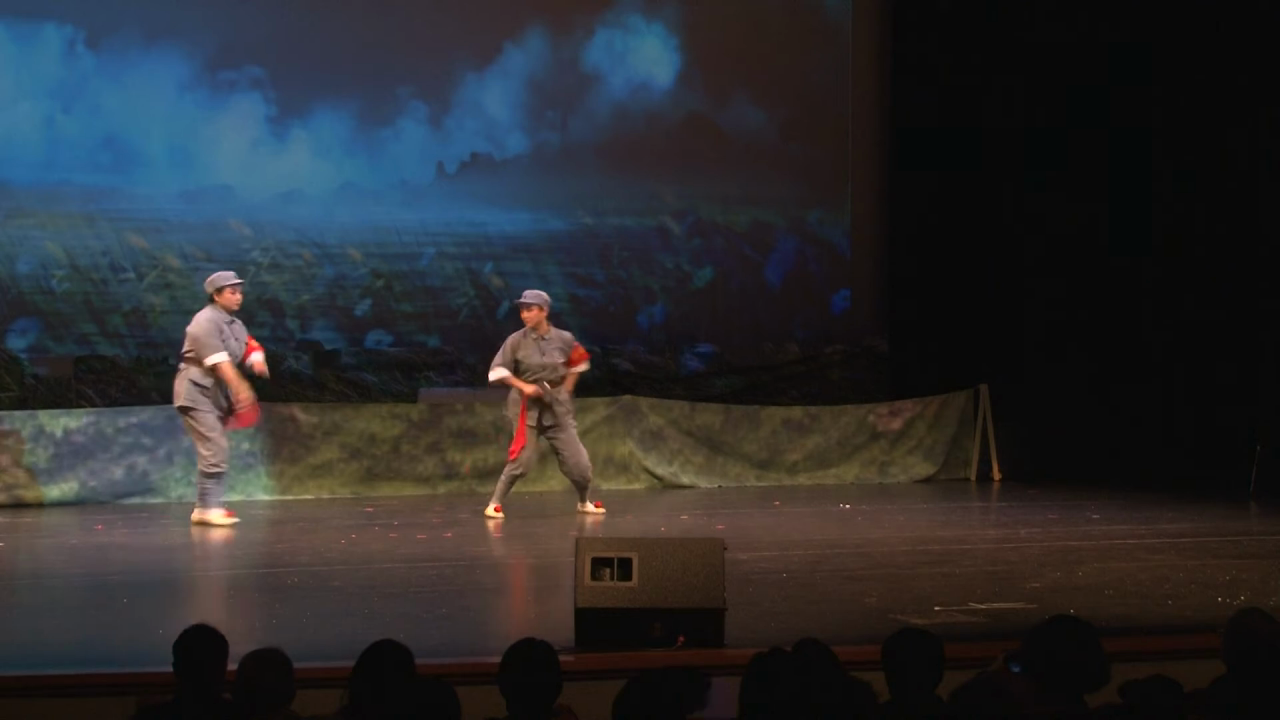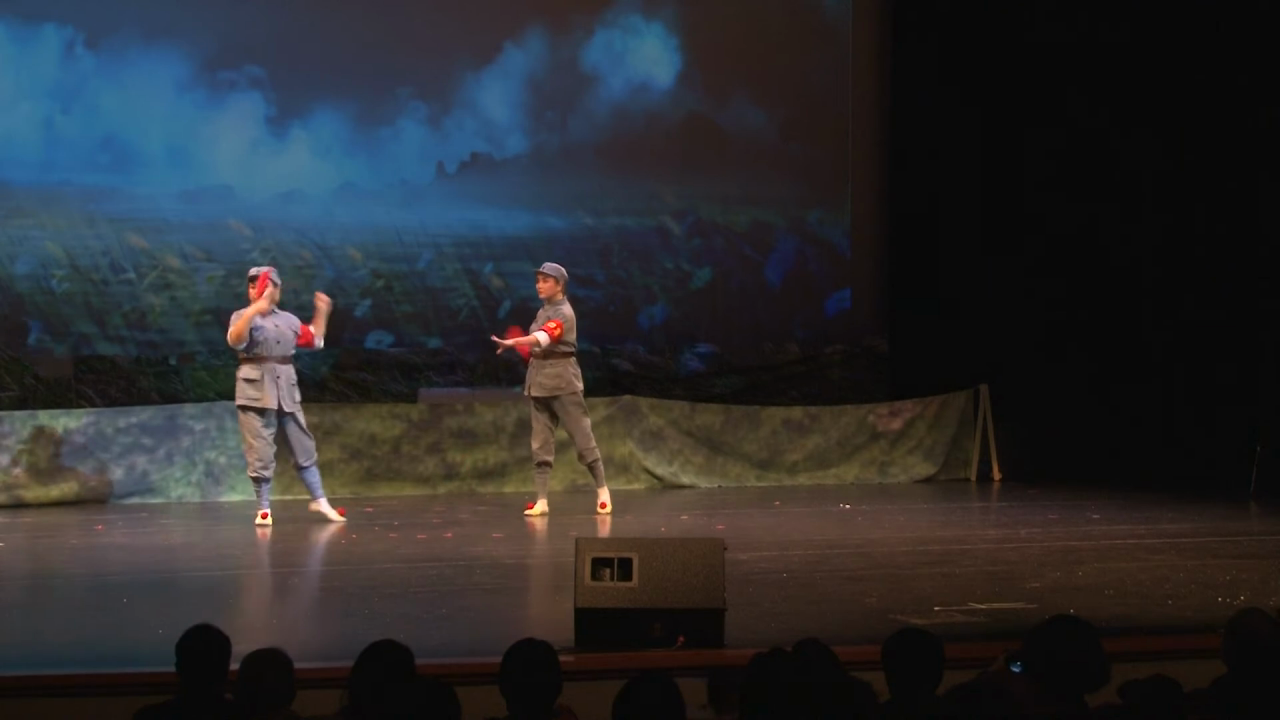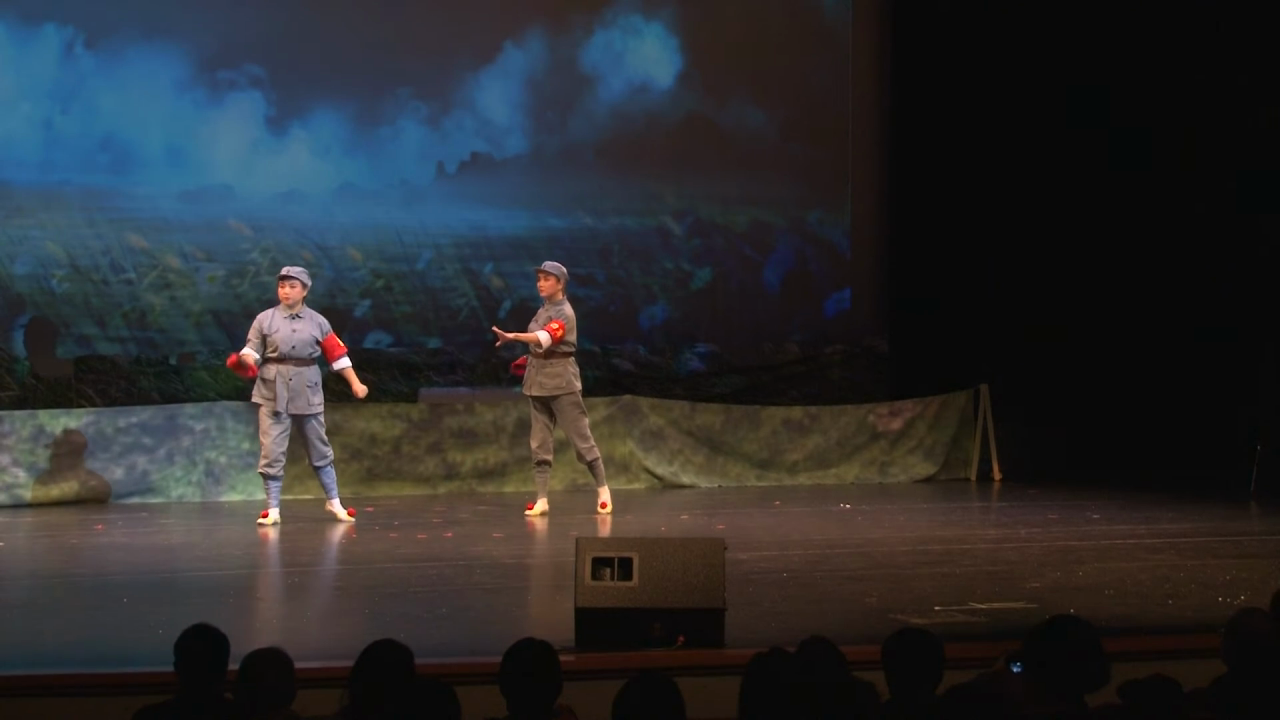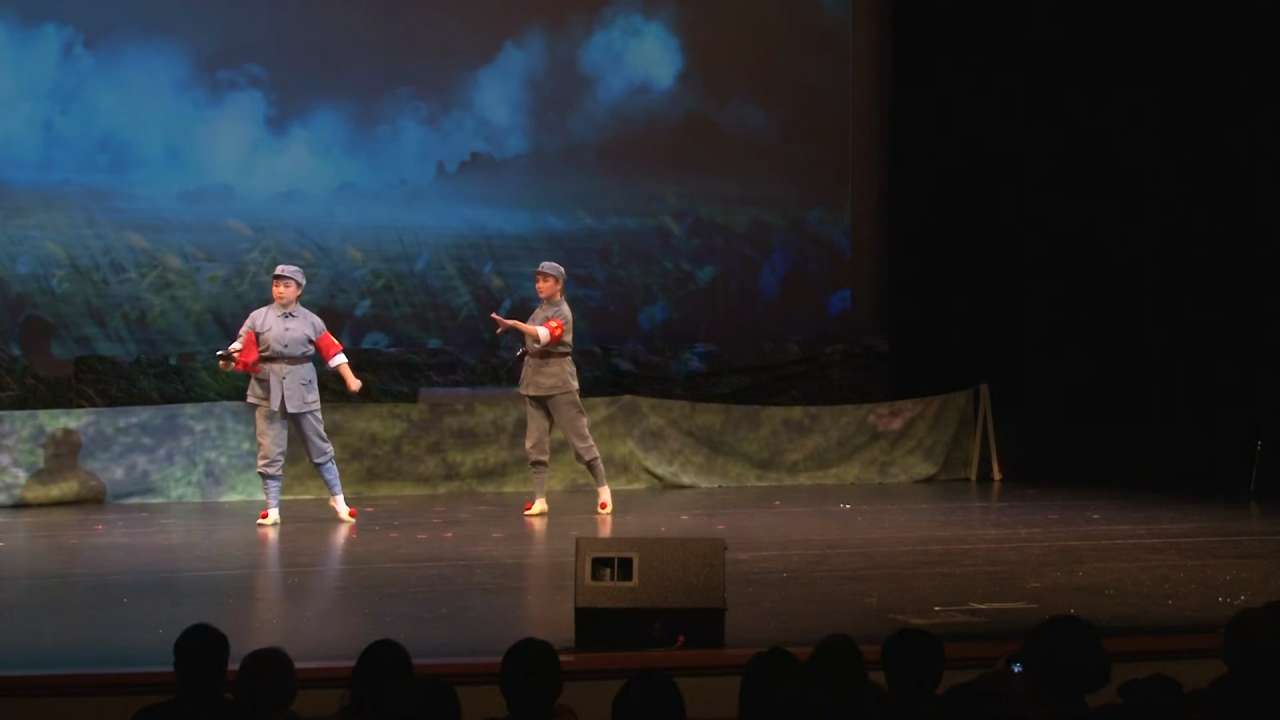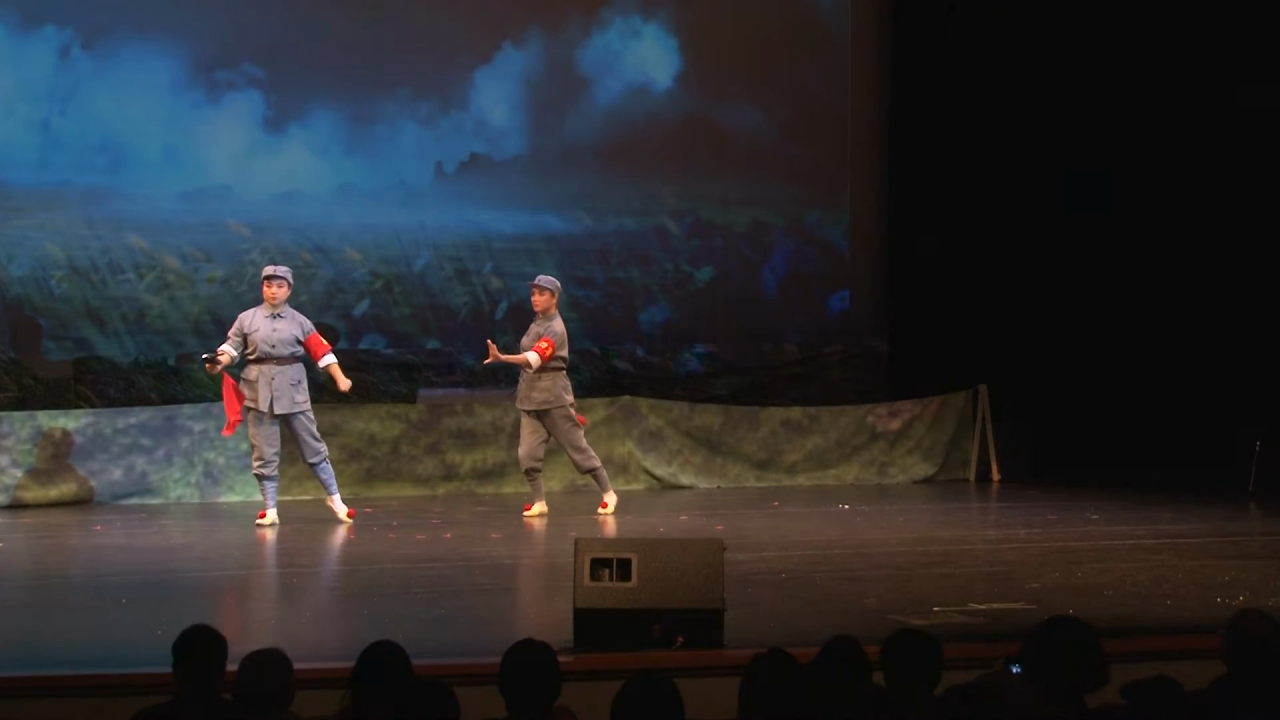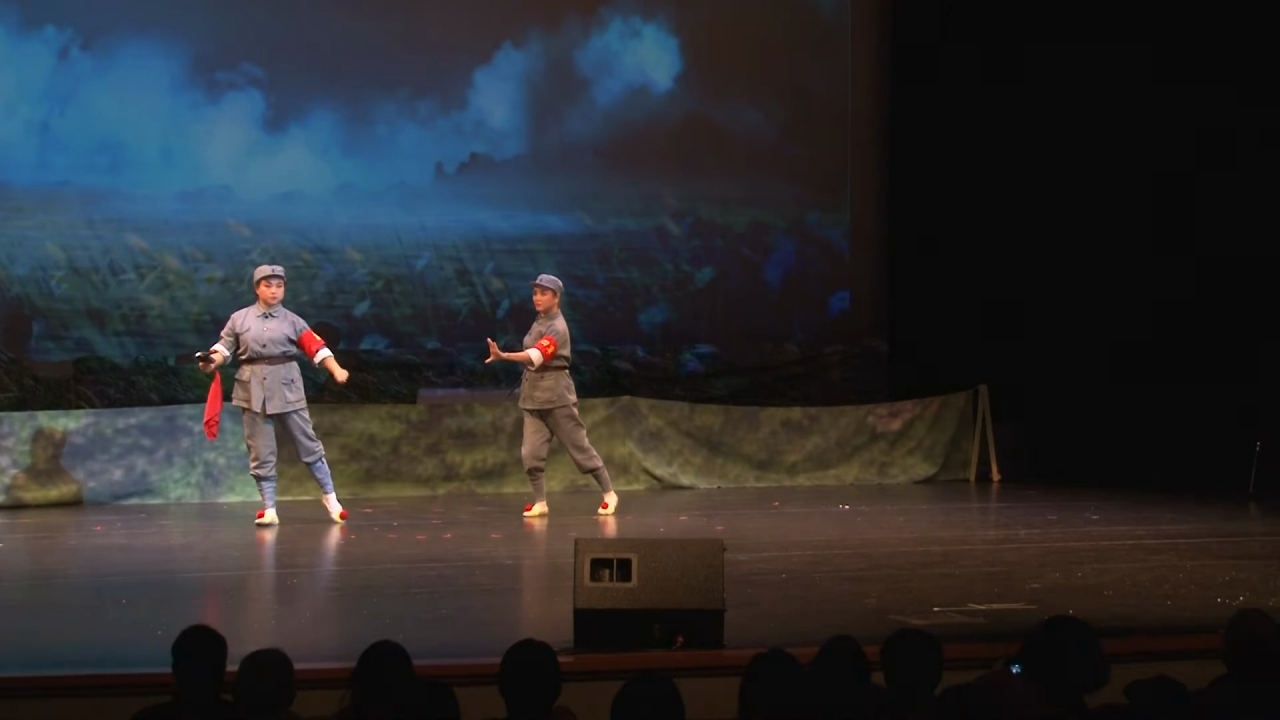
dt=0.4s
person 1, frame 1
left shoulder: (235, 325)
right shoulder: (206, 321)
left elbow: (253, 351)
right elbow: (217, 359)
left wrist: (259, 365)
right wrist: (241, 388)
left hip: (218, 393)
right hip: (197, 391)
left knee: (218, 453)
right knee: (214, 450)
left ankle: (203, 510)
right ankle: (211, 508)
person 1, frame 2
left shoulder: (288, 319)
right shoulder: (242, 317)
left elbow: (314, 340)
right elbow: (234, 339)
left wrist: (321, 311)
right wrist: (253, 312)
left hip: (285, 388)
right hip: (255, 388)
left knee: (304, 447)
right knee: (260, 452)
left ankle: (320, 501)
right ankle: (263, 509)
person 1, frame 3
left shoulder: (317, 322)
right shoulder: (264, 319)
left elbow: (336, 354)
right elbow: (252, 352)
left wrist: (355, 383)
right wrist: (243, 364)
left hip: (307, 389)
right hip: (273, 390)
left knee: (319, 447)
right knee: (271, 450)
left ankle: (334, 502)
right ankle: (272, 509)
person 1, frame 4
left shoulder: (311, 321)
right shoulder: (258, 317)
left elbow: (332, 351)
right elbow: (241, 347)
left wrist: (350, 378)
right wrist: (230, 361)
left hip: (302, 387)
right hip: (268, 388)
left knee: (319, 445)
right knee: (270, 450)
left ankle: (337, 498)
right ankle: (272, 510)
person 1, frame 5
left shoulder: (299, 321)
right shoulder: (247, 319)
left elbow: (321, 351)
right elbow: (232, 349)
left wrist: (340, 378)
right wrist: (218, 363)
left hip: (292, 388)
right hip: (259, 389)
left knee: (312, 445)
right knee: (264, 451)
left ankle: (334, 497)
right ankle: (270, 510)
person 1, frame 6
left shoulder: (291, 320)
right shoulder: (239, 318)
left elbow: (316, 347)
right elbow: (225, 348)
left wrist: (336, 369)
right wrist: (211, 362)
left hip: (286, 387)
right hip: (253, 389)
left knee: (308, 443)
right knee: (261, 452)
left ankle: (330, 497)
right ankle: (269, 509)
person 2, frame 1
left shoulder: (564, 339)
right shoulder: (516, 340)
left elbow: (580, 362)
right elbow: (497, 371)
left wrist: (567, 389)
right wrist: (522, 386)
left hip: (558, 406)
right hip: (528, 407)
left knee: (578, 462)
right knee: (521, 460)
left ankle: (584, 502)
right ankle: (494, 503)
person 2, frame 2
left shoulder: (563, 313)
right shoulder: (545, 310)
left elbow: (543, 339)
left wrist: (511, 343)
left hip: (562, 380)
right hip: (538, 381)
left knee: (582, 437)
right knee: (540, 443)
left ankle: (602, 491)
right ankle: (541, 500)
person 2, frame 3
left shoulder: (564, 312)
right shoulder: (543, 310)
left elbow: (546, 338)
left wrist: (514, 337)
right wrist: (529, 359)
left hip: (561, 379)
right hip: (538, 380)
left knee: (581, 437)
right knee: (540, 442)
left ankle: (602, 490)
right ankle: (542, 500)
person 2, frame 4
left shoulder: (561, 312)
right shoulder: (540, 310)
left elbow: (544, 335)
left wrist: (514, 324)
left hip: (558, 380)
right hip: (534, 380)
left knee: (578, 436)
right knee: (535, 442)
left ankle: (602, 490)
right ankle: (540, 500)
person 2, frame 5
left shoulder: (554, 328)
right shoulder: (538, 323)
left elbow: (535, 358)
left wrist: (502, 358)
left hip: (552, 395)
right hip: (531, 395)
left knee: (577, 447)
right knee: (527, 454)
left ankle: (608, 493)
right ankle: (539, 502)
person 2, frame 6
left shoulder: (556, 327)
right shoulder: (540, 322)
left elbow: (537, 356)
left wrist: (503, 356)
left hip: (556, 394)
right hip: (533, 394)
left knee: (579, 447)
right knee: (531, 453)
left ankle: (608, 493)
right ankle: (540, 502)
